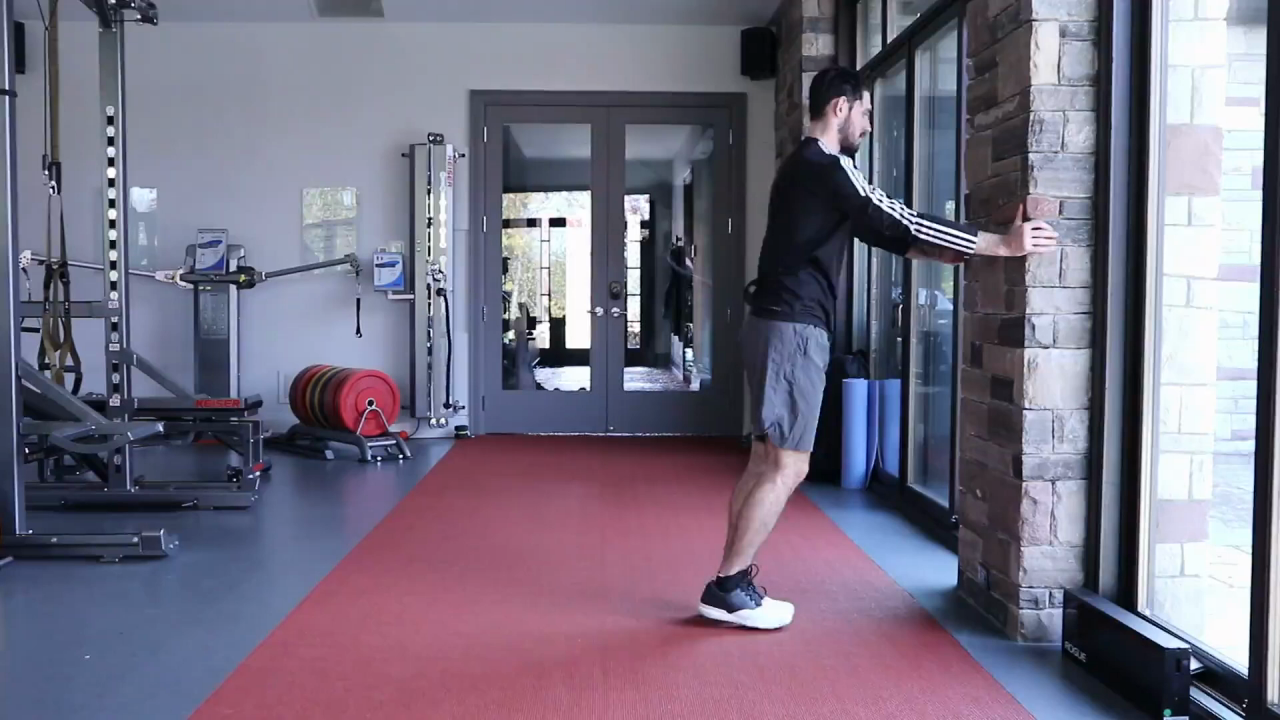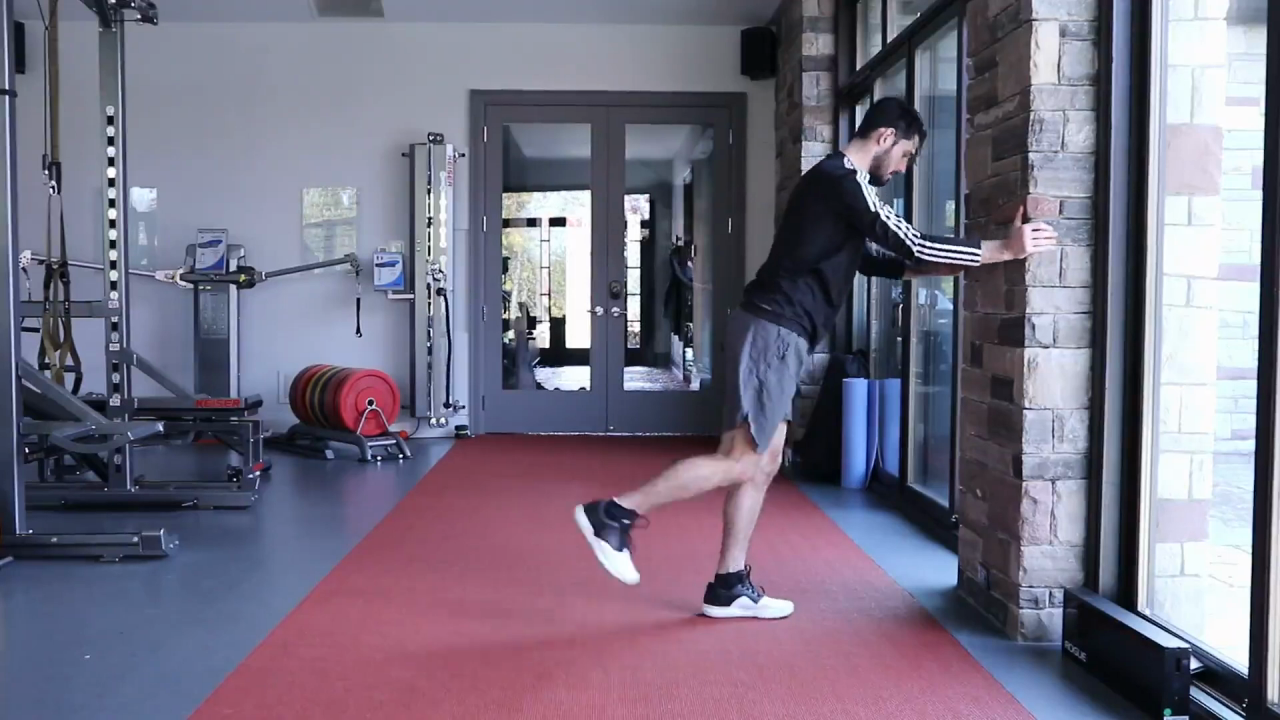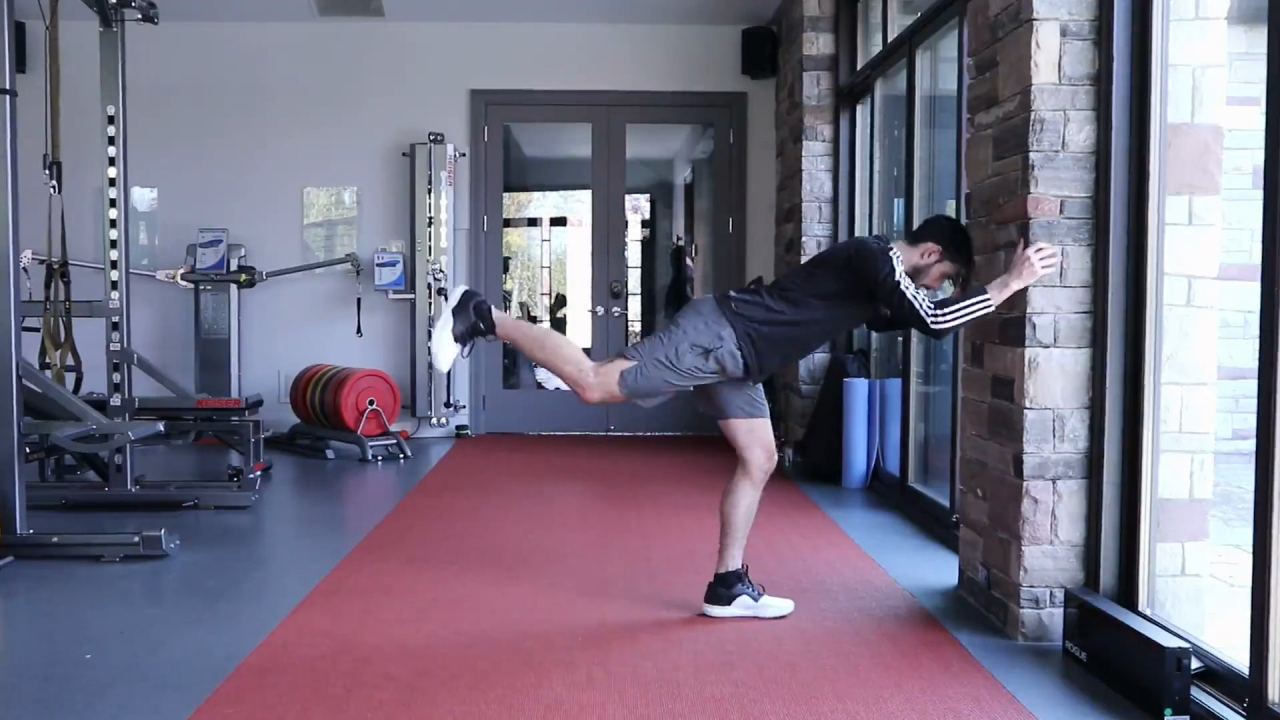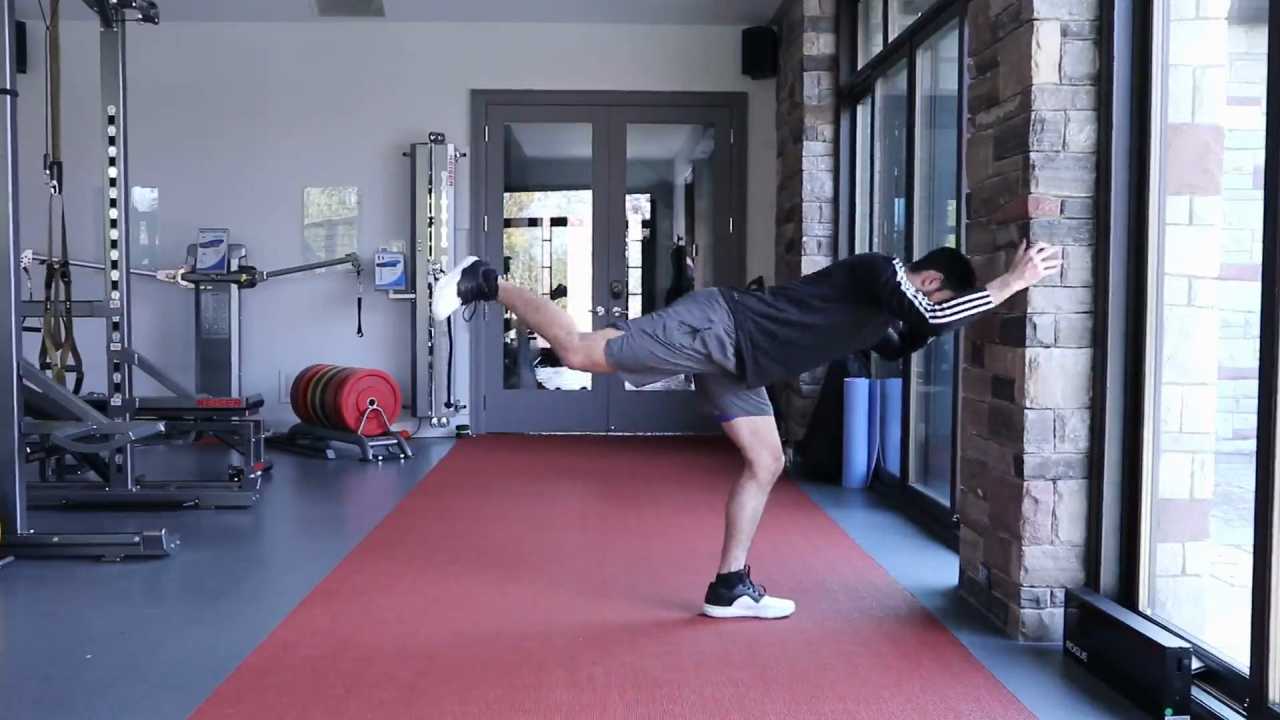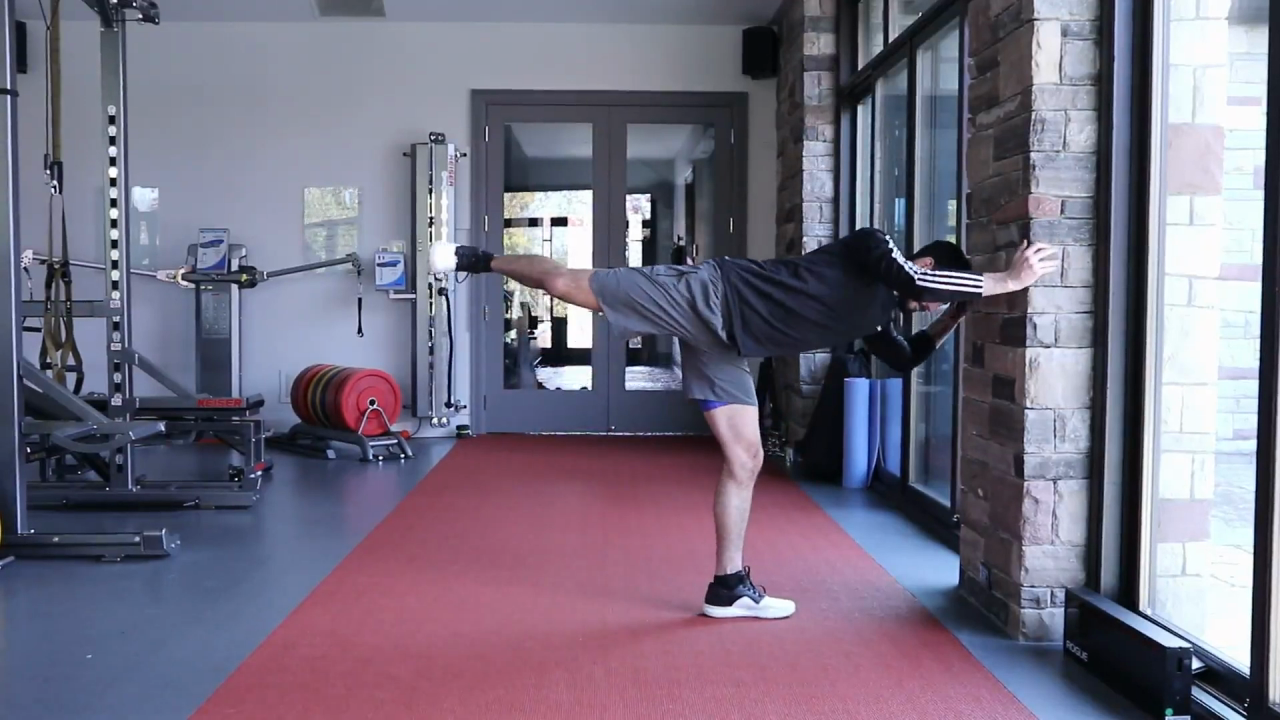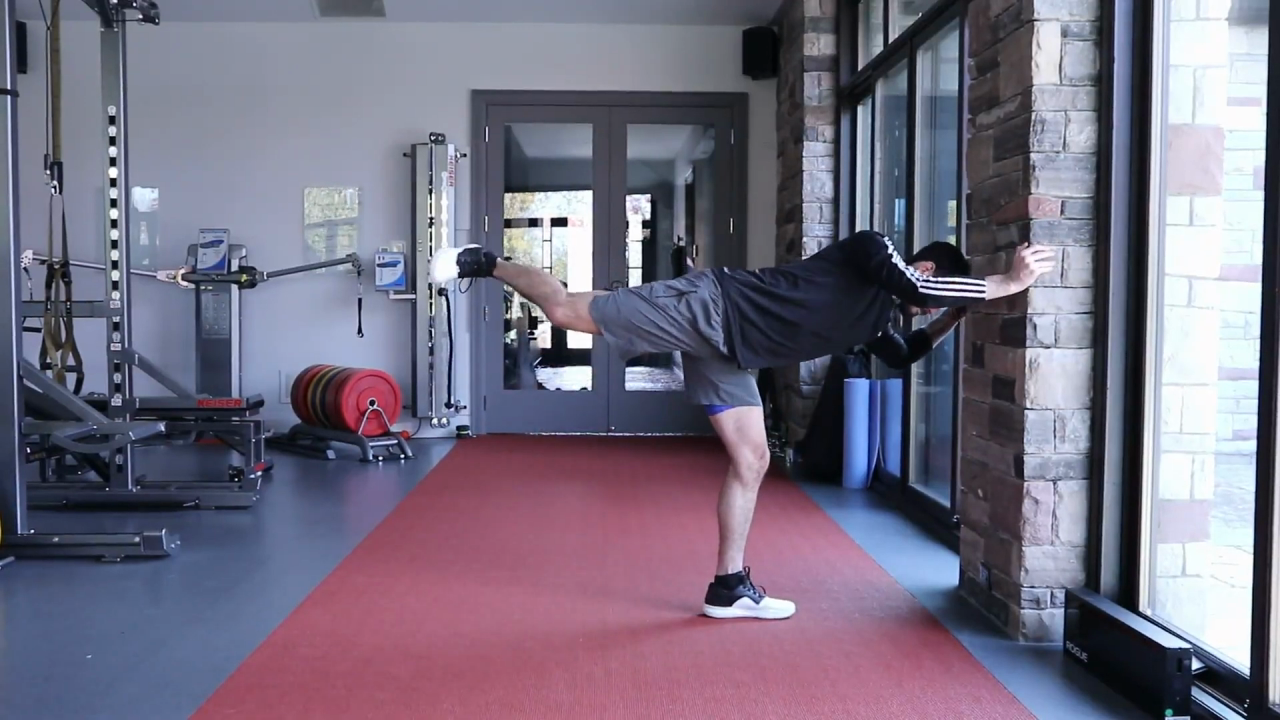
dt=0.5s
person 1, frame 1
left shoulder: (810, 167)
right shoulder: (825, 166)
left elbow: (887, 235)
right elbow: (904, 224)
left wrist: (962, 252)
right wrist: (1002, 244)
left hip: (783, 326)
right hip: (792, 329)
left knee: (767, 460)
right knee: (788, 466)
left ankle: (734, 583)
right ankle: (726, 587)
person 1, frame 2
left shoulder: (835, 181)
right shoulder: (845, 180)
left elbow: (878, 259)
right elbow: (909, 244)
left wrist: (961, 261)
right wrist: (1003, 249)
left hip: (777, 334)
right hip: (774, 333)
left knee: (765, 461)
right knee: (741, 462)
left ankle: (730, 586)
right ankle: (613, 514)
person 1, frame 3
left shoulder: (876, 276)
right shoulder: (877, 260)
left elbow: (906, 318)
right elbow: (933, 322)
left wrist: (967, 296)
right wrist: (1011, 281)
left hip: (729, 357)
right hip: (713, 337)
left knee: (759, 461)
right knee: (593, 384)
left ankle: (727, 586)
right ankle: (480, 318)
person 1, frame 4
left shoulder: (883, 309)
right shoulder: (881, 270)
left elbow: (909, 340)
right elbow: (933, 319)
right wrist: (1013, 281)
left hip: (730, 359)
right hip: (712, 327)
left knee: (766, 462)
right knee: (579, 349)
left ankle: (729, 586)
right ankle: (488, 284)
person 1, frame 5
left shoulder: (876, 308)
right shoulder: (873, 247)
left elbow: (907, 357)
right elbow: (923, 280)
left wrist: (956, 316)
right wrist: (1008, 280)
left hip: (724, 342)
right hip: (705, 297)
left knee: (745, 461)
right knee: (566, 282)
left ankle: (729, 587)
right ankle: (481, 260)
person 1, frame 6
left shoulder: (876, 310)
right shoulder: (872, 248)
left elbow: (904, 353)
right elbow: (923, 286)
left wrist: (954, 317)
right wrist: (1008, 282)
left hip: (725, 348)
right hip: (704, 308)
left knee: (751, 461)
right knee: (565, 310)
left ankle: (729, 587)
right ankle: (486, 262)
